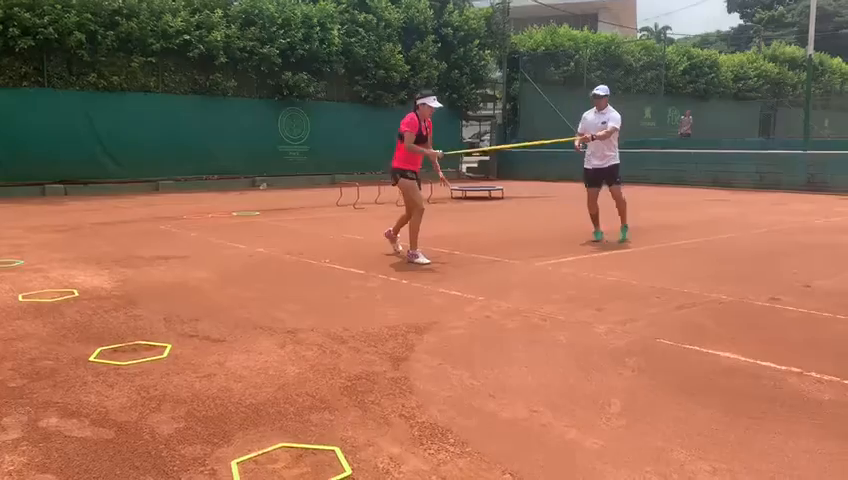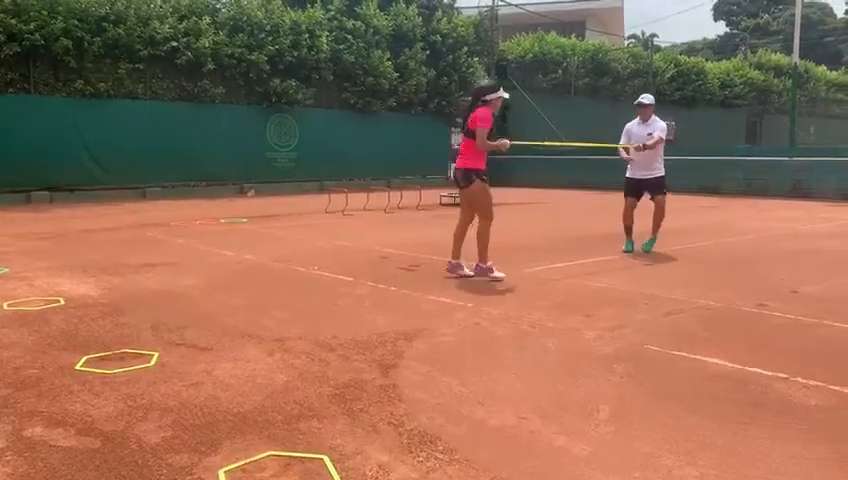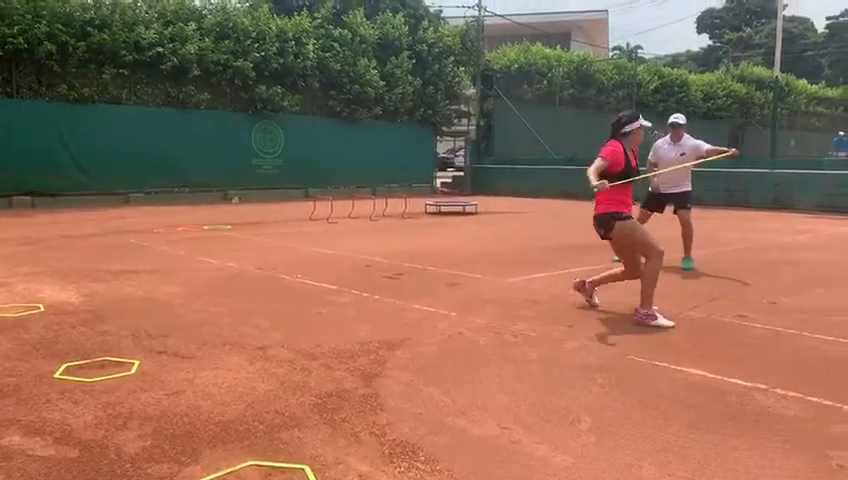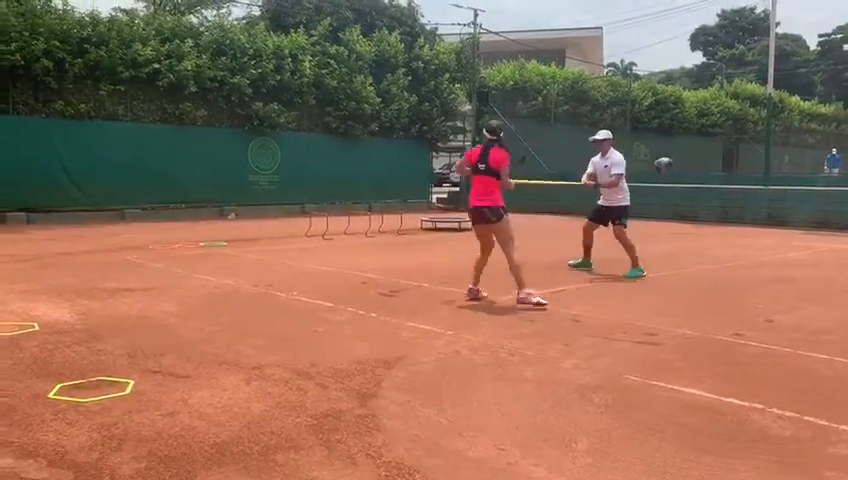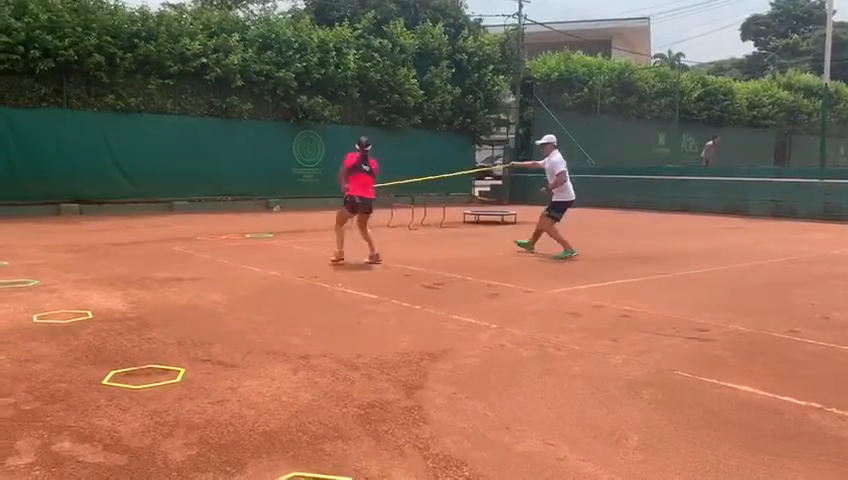
dt=1s
person 1, frame 1
left shoulder: (428, 123)
right shoulder: (411, 120)
left elbow: (429, 149)
right elbow: (408, 146)
left wrist: (439, 171)
right wrist: (432, 153)
left hip: (413, 171)
right hip: (402, 170)
left knee: (412, 211)
right knee: (419, 208)
left ankle: (392, 233)
right ankle: (413, 252)
person 1, frame 2
left shoulder: (476, 112)
right shoulder: (484, 114)
right elbow: (481, 144)
left wrist: (497, 144)
right wrist: (500, 144)
left hip: (464, 170)
right hip: (471, 171)
left knee: (466, 218)
right knee: (486, 217)
left ankle: (455, 262)
right ankle: (483, 266)
person 1, frame 3
left shoulder: (631, 151)
right shoulder: (614, 148)
right elbow: (593, 170)
left wrist: (630, 202)
right wrist: (596, 183)
left hip: (619, 216)
right hip: (610, 216)
left knee: (633, 270)
right knee: (655, 253)
left ankle: (588, 285)
right ankle: (645, 311)
person 1, frame 4
left shoulder: (474, 151)
right shoulder: (501, 154)
left elbow: (459, 168)
right elbow: (504, 183)
right wrist: (511, 184)
left hip: (475, 208)
right hip: (493, 207)
left knee: (486, 249)
right knee: (510, 251)
left ankle: (474, 288)
right ankle: (524, 292)
person 1, frame 5
left shoulder: (350, 157)
right shoulder: (373, 163)
left elbow: (342, 176)
left wrist: (345, 185)
left hip: (354, 198)
right hip: (368, 200)
left knee: (339, 223)
right knee: (363, 227)
left ankle: (339, 252)
right ankle: (374, 254)
person 2, frame 1
left shoulder: (614, 115)
right shoulder: (587, 115)
left elbow: (608, 133)
right elbow: (580, 134)
left wrist: (592, 137)
right wrist: (578, 142)
left hip: (610, 162)
right hip: (591, 163)
left knee: (617, 194)
right knee: (591, 197)
left ankle: (624, 227)
right ankle: (597, 231)
person 2, frame 2
left shoulder: (660, 125)
right shoulder: (630, 126)
left elbow: (655, 142)
right elbow: (622, 147)
left wrist: (644, 146)
right wrist: (625, 156)
left hip: (655, 174)
right hip: (633, 174)
left knee: (660, 204)
right knee: (629, 206)
left ankle: (652, 238)
right ankle: (629, 240)
person 2, frame 3
left shoulder: (692, 144)
right shoulder: (659, 144)
left elbow: (710, 150)
right elbow: (650, 165)
left wrist: (728, 151)
right wrist: (652, 181)
left hip: (681, 189)
right hip: (658, 188)
left knee: (685, 220)
right knee: (641, 218)
left ankle: (687, 258)
person 2, frame 4
left shoulder: (617, 158)
right shoulder: (595, 160)
left elbow: (615, 182)
right elbow: (588, 175)
left wrist: (596, 184)
right wrist: (585, 180)
left hip: (619, 202)
right hip: (604, 202)
left knee: (619, 233)
right knee: (587, 228)
left ankle: (637, 267)
right ankle: (586, 261)
person 2, frame 5
left shoulder: (556, 159)
right shoulder: (550, 159)
left elbow: (562, 179)
right elbow: (536, 164)
left wrist: (548, 188)
right wrist: (517, 164)
left hip: (563, 198)
right hip: (561, 197)
left knee: (546, 224)
right knee: (544, 217)
left ankle: (569, 249)
right ankle: (531, 243)
